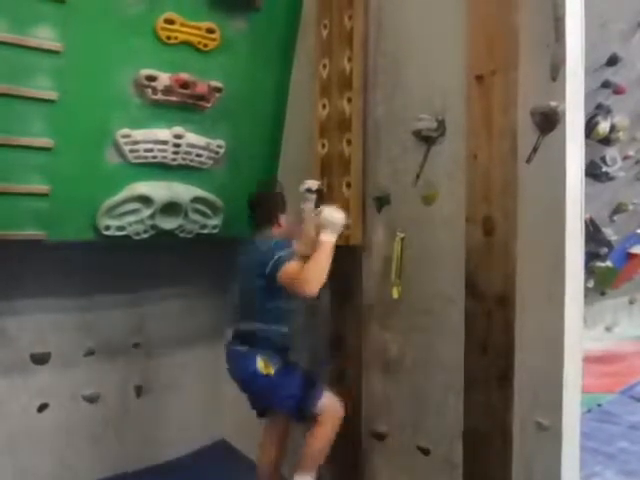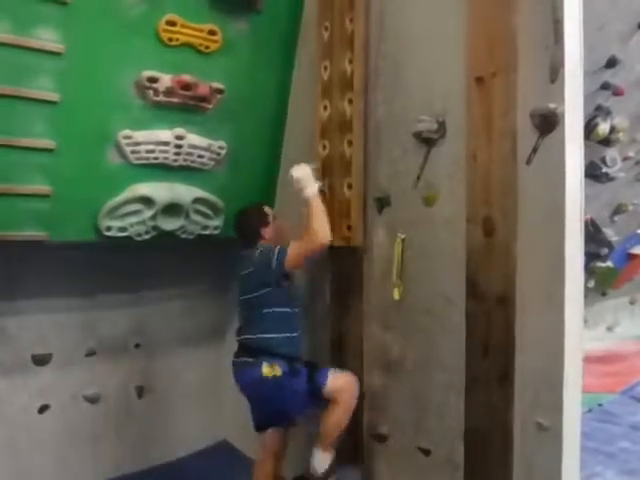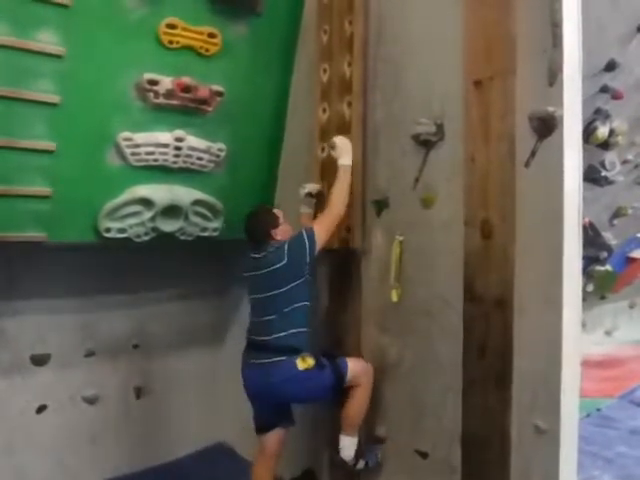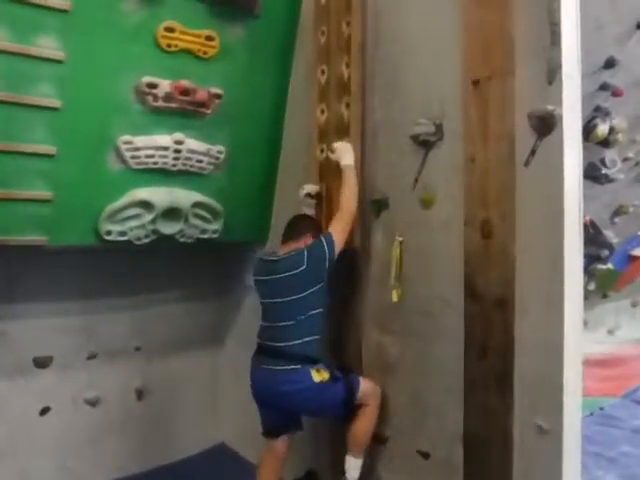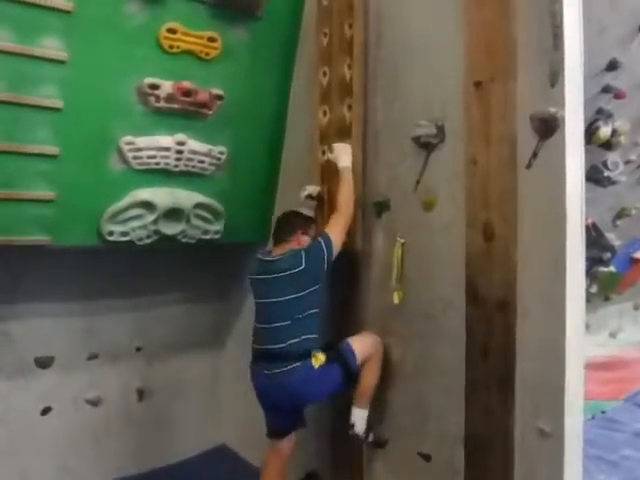
dt=0.5s
person 1, frame 1
left shoulder: (261, 247)
right shoulder: (272, 249)
left elbow: (300, 250)
right elbow: (308, 286)
right wrist: (329, 234)
left hip: (247, 356)
right hip: (258, 359)
left knee: (280, 418)
right knee: (331, 409)
person 1, frame 2
left shoulder: (261, 262)
right shoulder: (264, 259)
left elbow: (303, 246)
right elbow: (321, 239)
left wrist: (308, 201)
right wrist: (310, 189)
left hip: (254, 369)
right hip: (265, 369)
left knee: (273, 444)
right knee: (346, 386)
person 1, frame 3
left shoulder: (256, 262)
right shoulder: (288, 255)
right elbow: (335, 213)
left wrist: (306, 207)
right wrist: (345, 160)
left hip: (255, 370)
right hip: (285, 370)
left knee: (269, 446)
right knee: (362, 372)
right ankle: (348, 450)
person 1, frame 4
left shoulder: (263, 266)
right shoulder: (310, 261)
right elbow: (346, 214)
left wrist: (306, 209)
right wrist: (347, 162)
left hip: (263, 375)
right hip: (297, 378)
left knee: (276, 447)
right knee: (371, 394)
person 1, frame 5
left shoulder: (261, 267)
right shoulder: (307, 261)
right elbow: (343, 215)
left wrist: (304, 208)
right wrist: (344, 163)
left hip: (264, 377)
right hip: (299, 375)
left knee: (280, 448)
right knee: (372, 343)
right ankle: (360, 423)
